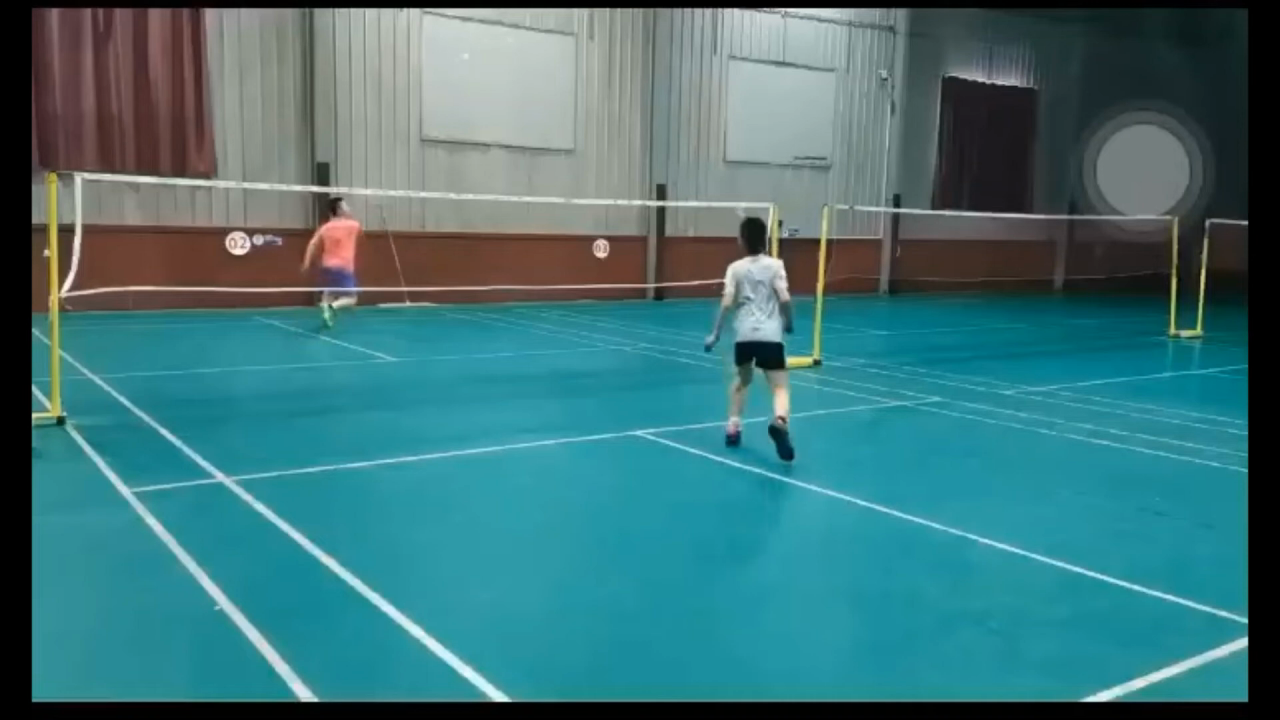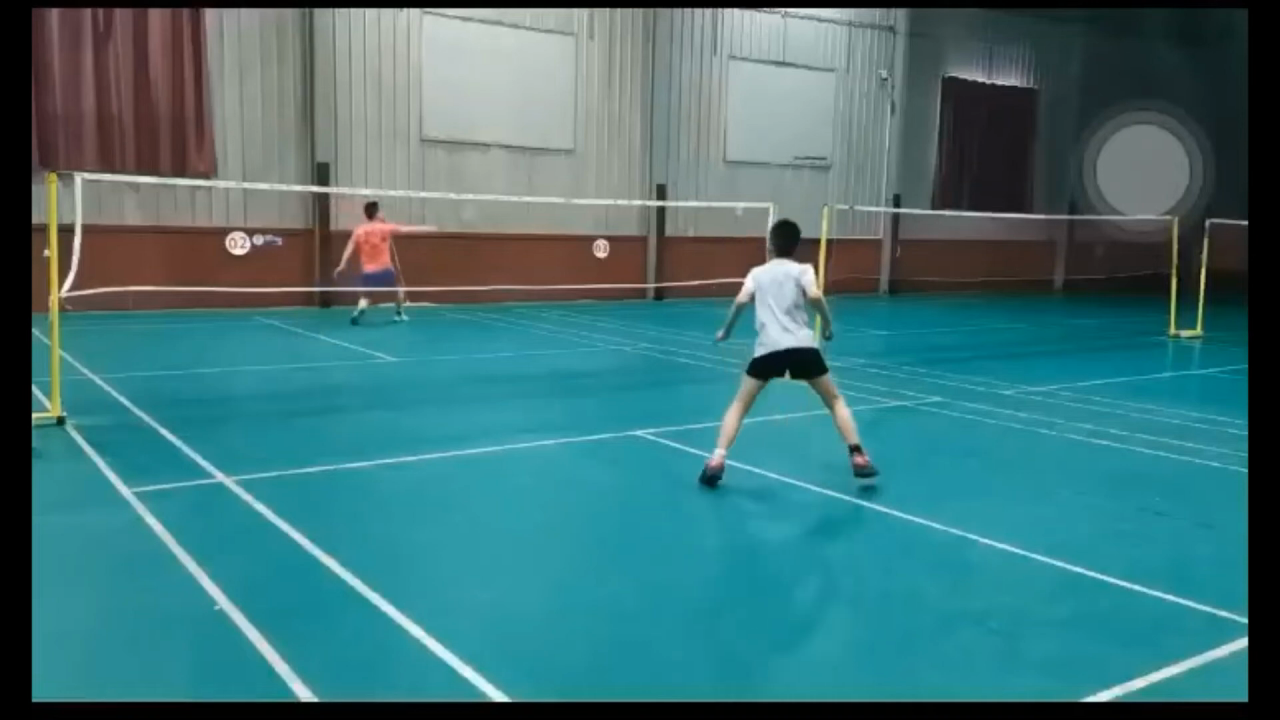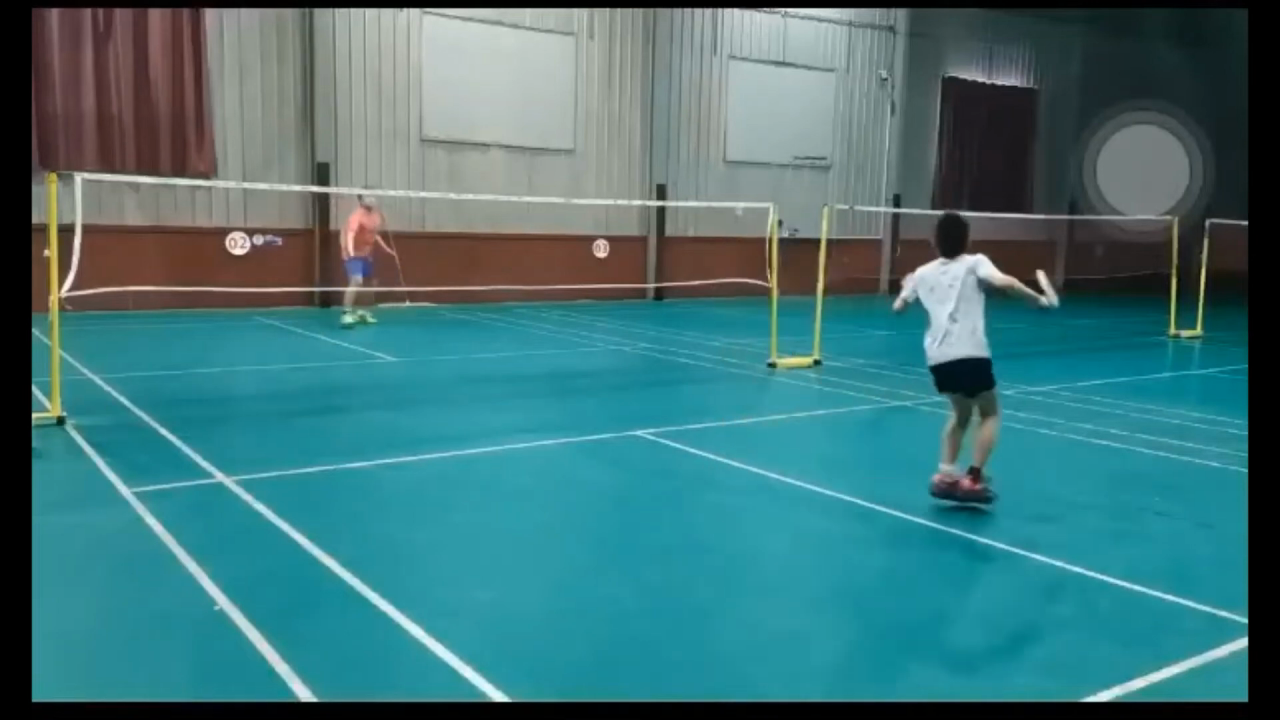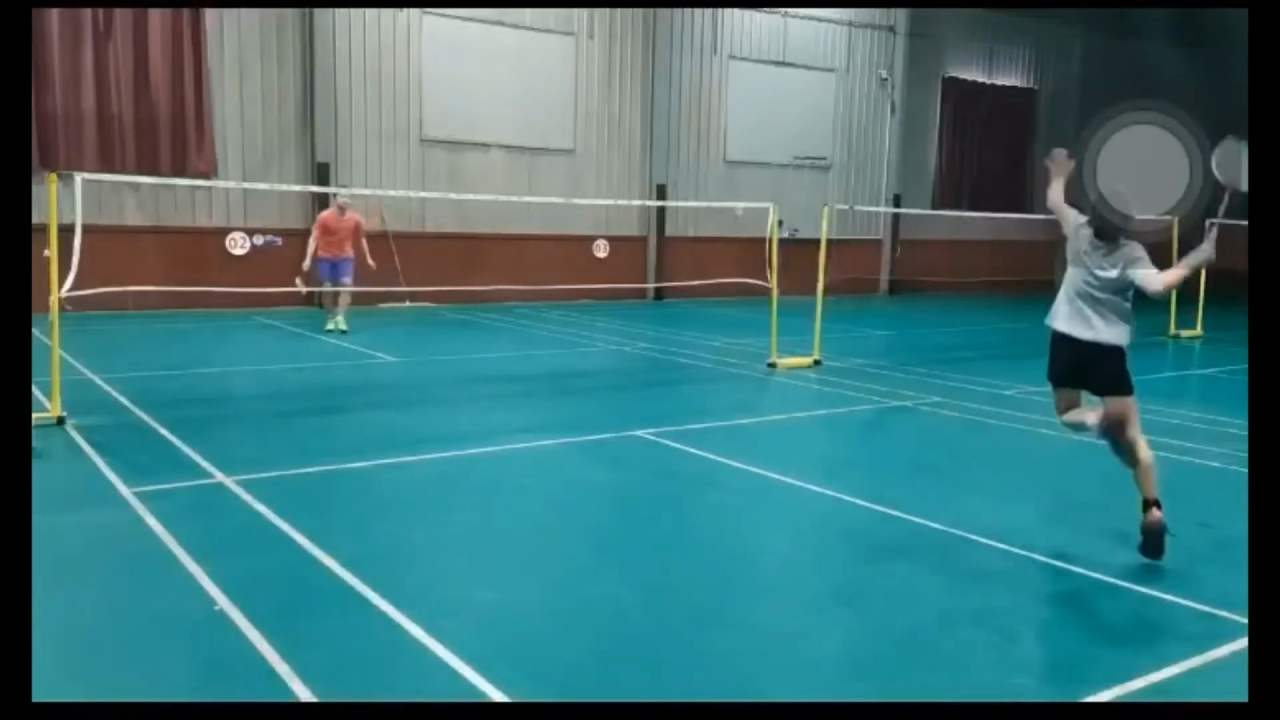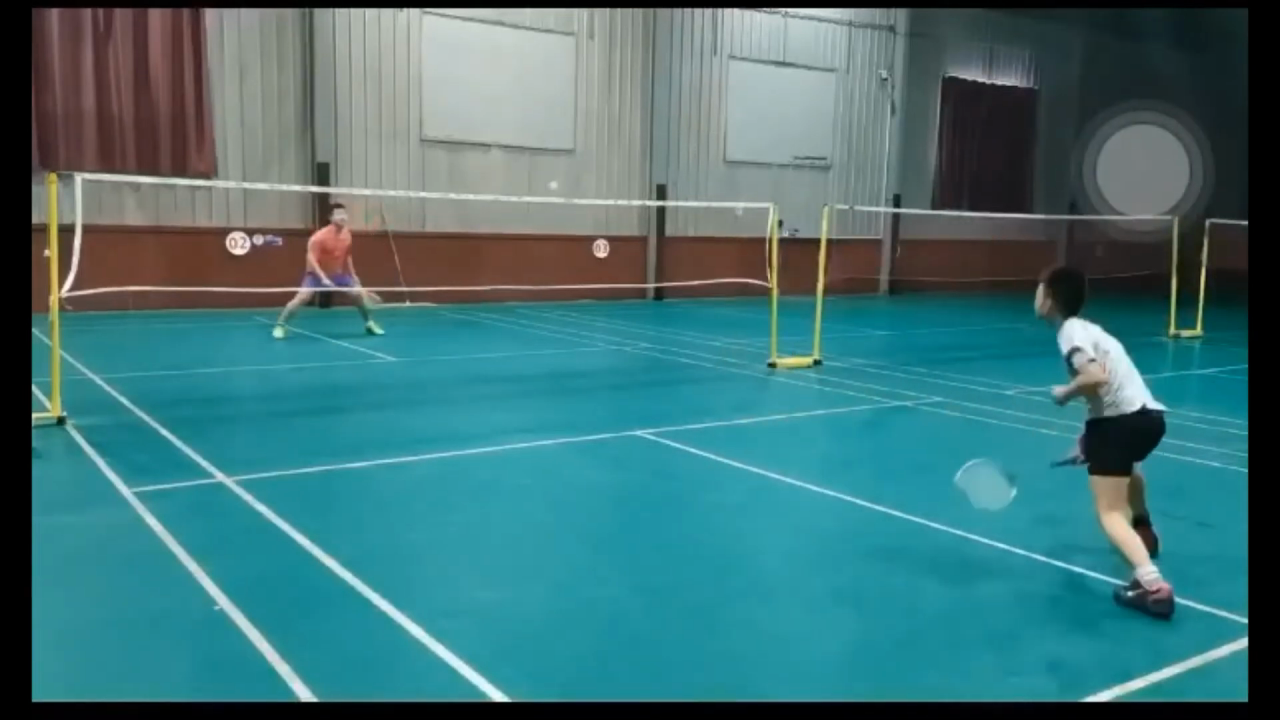
dt=0.5s
person 1, frame 1
left shoulder: (735, 268)
right shoulder: (775, 265)
left elbow: (727, 303)
right elbow: (785, 299)
left wrist: (715, 334)
right wrist: (788, 321)
left hip: (745, 335)
right hip: (771, 337)
left knee: (741, 380)
right knee: (780, 390)
left ankle: (733, 427)
right ankle: (779, 423)
person 1, frame 2
left shoulder: (756, 273)
right shoulder: (803, 270)
left elbow: (741, 300)
right elbow: (814, 295)
left wrist: (726, 329)
right wrist: (828, 324)
left hip: (768, 349)
right hip: (802, 347)
left knee: (739, 406)
right knee: (835, 400)
left ankle: (717, 461)
right ankle: (858, 457)
person 1, frame 3
left shoulder: (923, 272)
right shoulder: (974, 263)
left elbow: (898, 307)
right elbow: (1003, 282)
left wrist: (907, 287)
right wrist: (1037, 298)
left hip: (938, 357)
right hip: (970, 355)
left knee: (962, 415)
right knee: (990, 416)
left ankle: (946, 477)
right ankle: (972, 479)
person 1, frame 4
left shoulder: (1081, 230)
right shoulder: (1132, 253)
left elbow: (1054, 201)
right elbow: (1156, 287)
left wrist: (1059, 172)
right wrist: (1199, 257)
left hip: (1067, 338)
right hip: (1106, 346)
left knee: (1067, 411)
right knee: (1131, 433)
left ankle: (1098, 420)
right ankle: (1151, 513)
person 1, frame 5
left shoulder: (1070, 334)
right shoulder: (1087, 328)
left elbow: (1096, 379)
left wrist: (1065, 393)
right wrist: (1088, 438)
left hip: (1118, 419)
right hip: (1151, 416)
left knee: (1111, 513)
right knee: (1123, 466)
left ankle: (1153, 586)
right ankle: (1143, 531)
